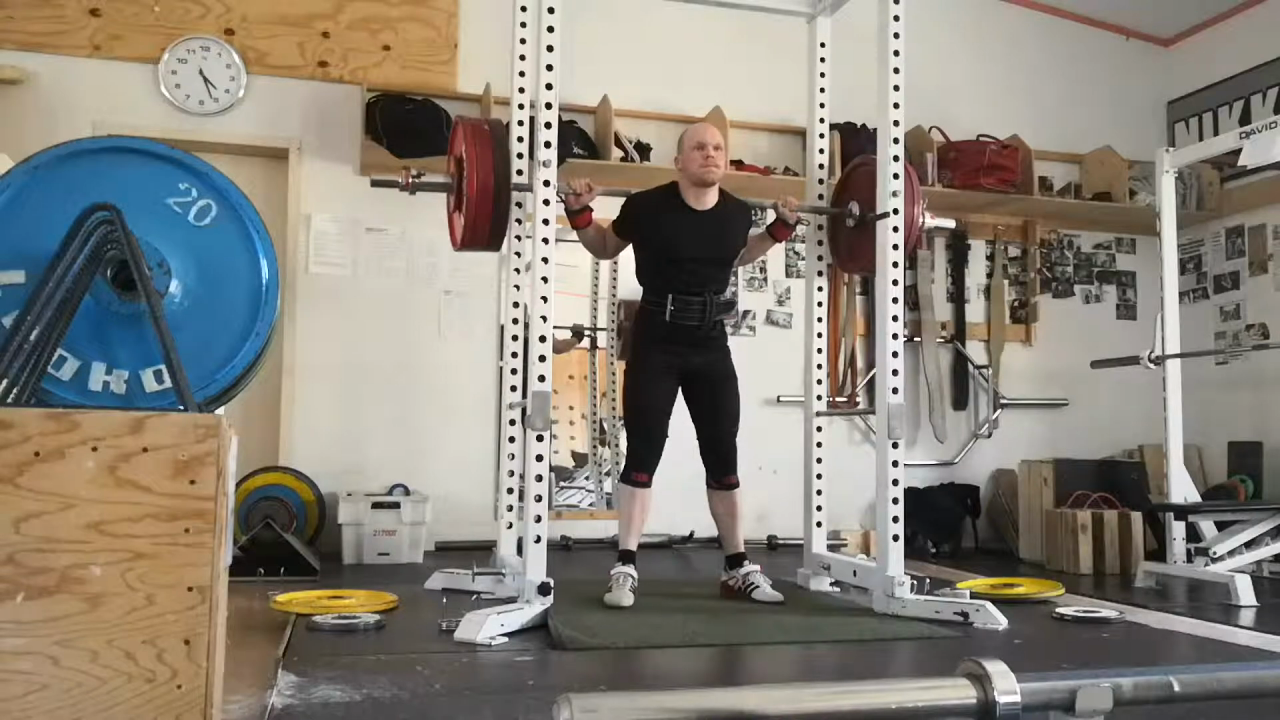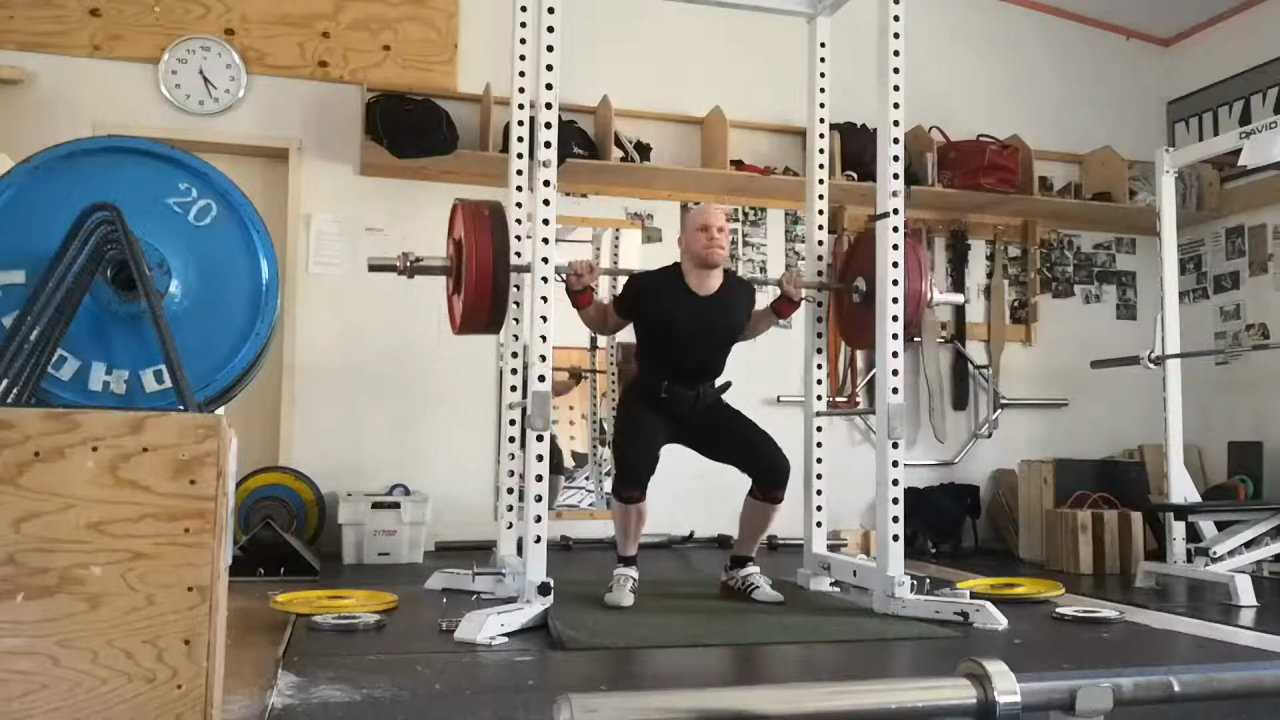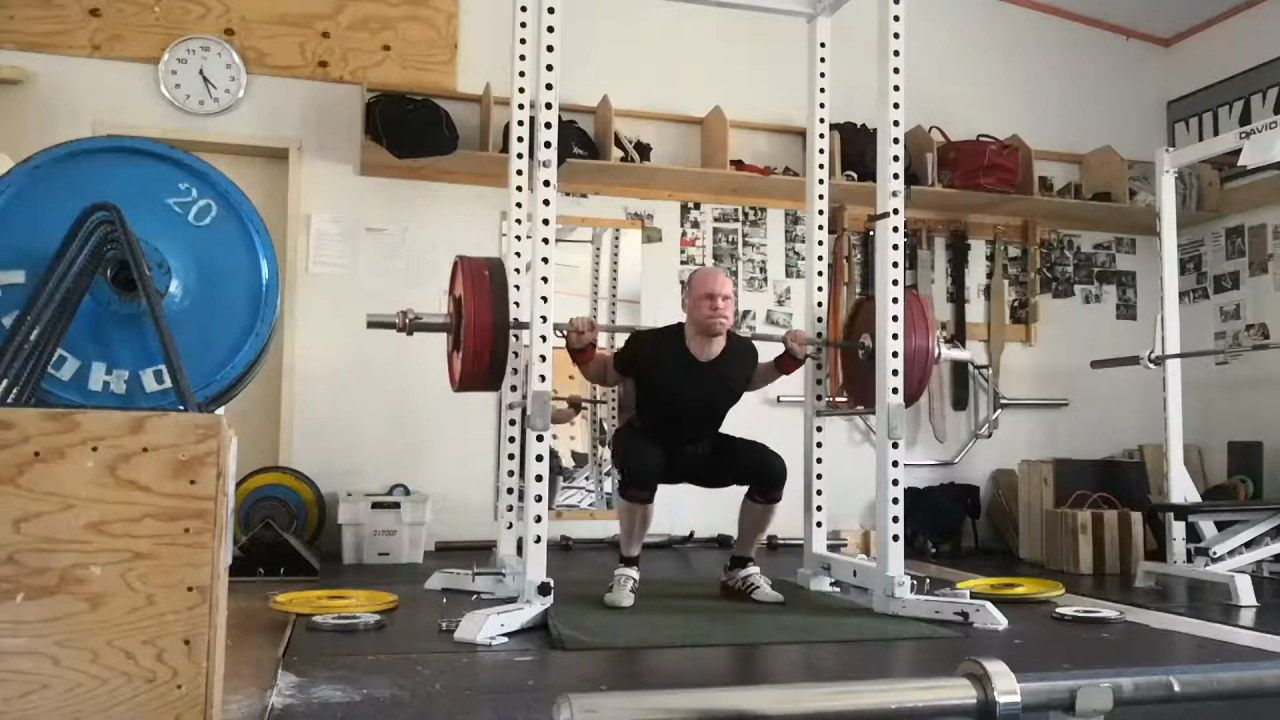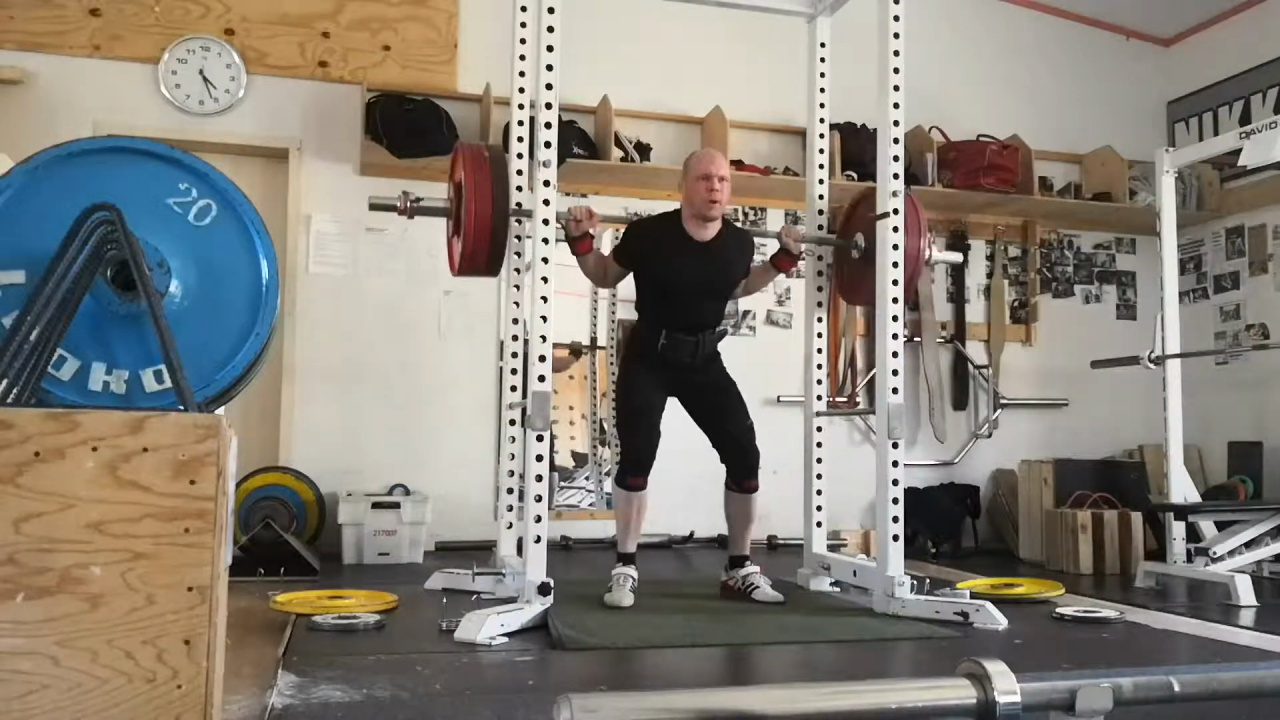
dt=1s
person 1, frame 1
left shoulder: (737, 213)
right shoulder: (647, 207)
right elbow: (605, 248)
left wrist: (782, 227)
right wrist: (579, 213)
left hip: (711, 343)
right hip: (656, 341)
left knee: (723, 457)
right knee: (643, 454)
left ankle: (738, 568)
right ankle: (625, 568)
person 1, frame 2
left shoulder: (740, 293)
right shoulder: (650, 287)
right elbow: (606, 324)
left wrist: (785, 304)
right wrist: (581, 293)
left hip: (707, 404)
right hip: (649, 403)
left knee: (774, 466)
right knee: (634, 468)
left ankle: (740, 569)
right ankle: (626, 569)
person 1, frame 3
left shoulder: (742, 353)
right shoulder: (651, 346)
right elbow: (607, 376)
left wrist: (789, 360)
right wrist: (581, 350)
left hip: (705, 449)
right hip: (646, 443)
left knee: (771, 468)
right knee: (641, 469)
left ankle: (740, 570)
right ankle: (627, 570)
person 1, frame 4
left shoulder: (739, 242)
right shoulder: (649, 233)
right elbow: (605, 277)
left wrist: (784, 259)
right wrist: (580, 241)
left hip: (703, 361)
right hip: (648, 360)
left knee: (744, 455)
right knee: (638, 454)
left ankle: (740, 570)
right ankle: (625, 570)
